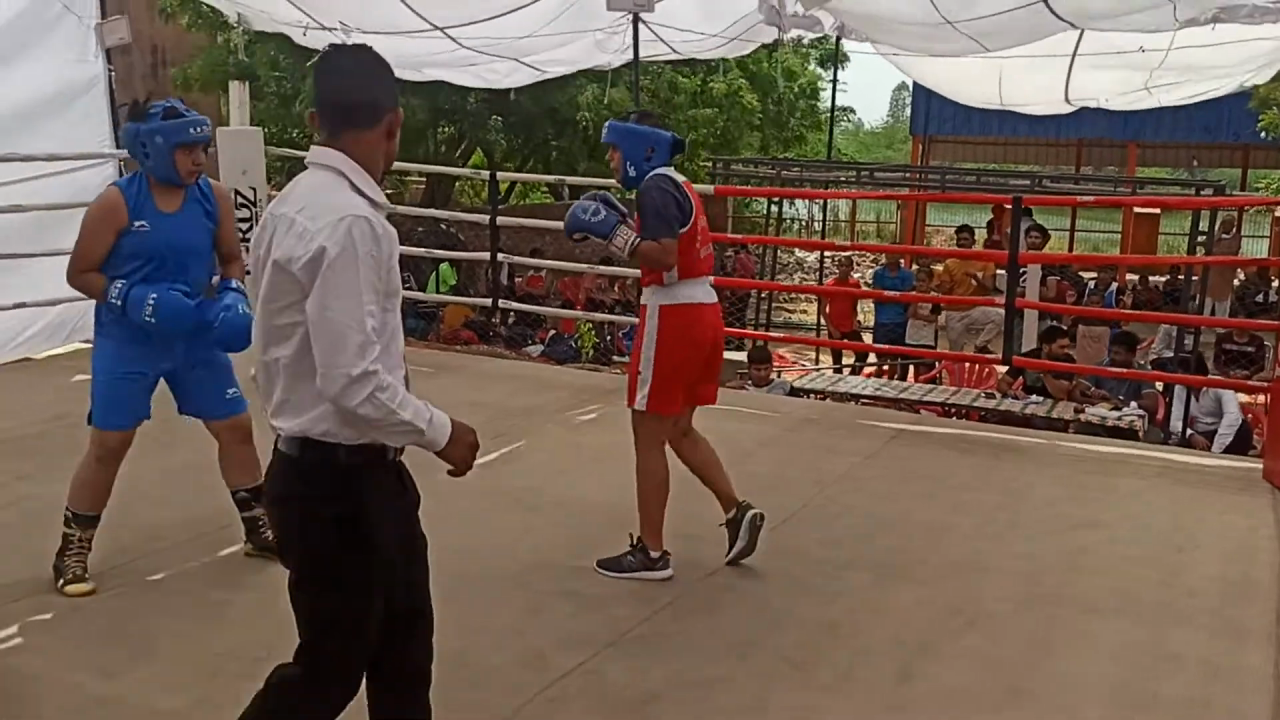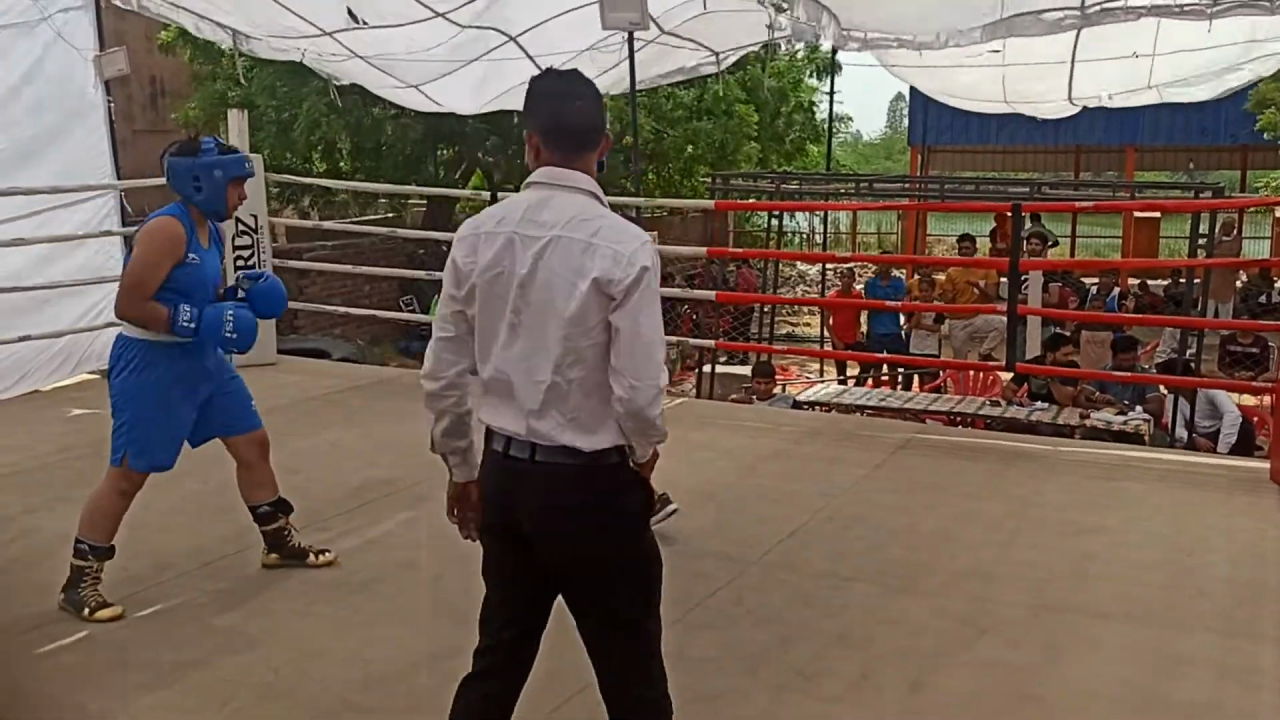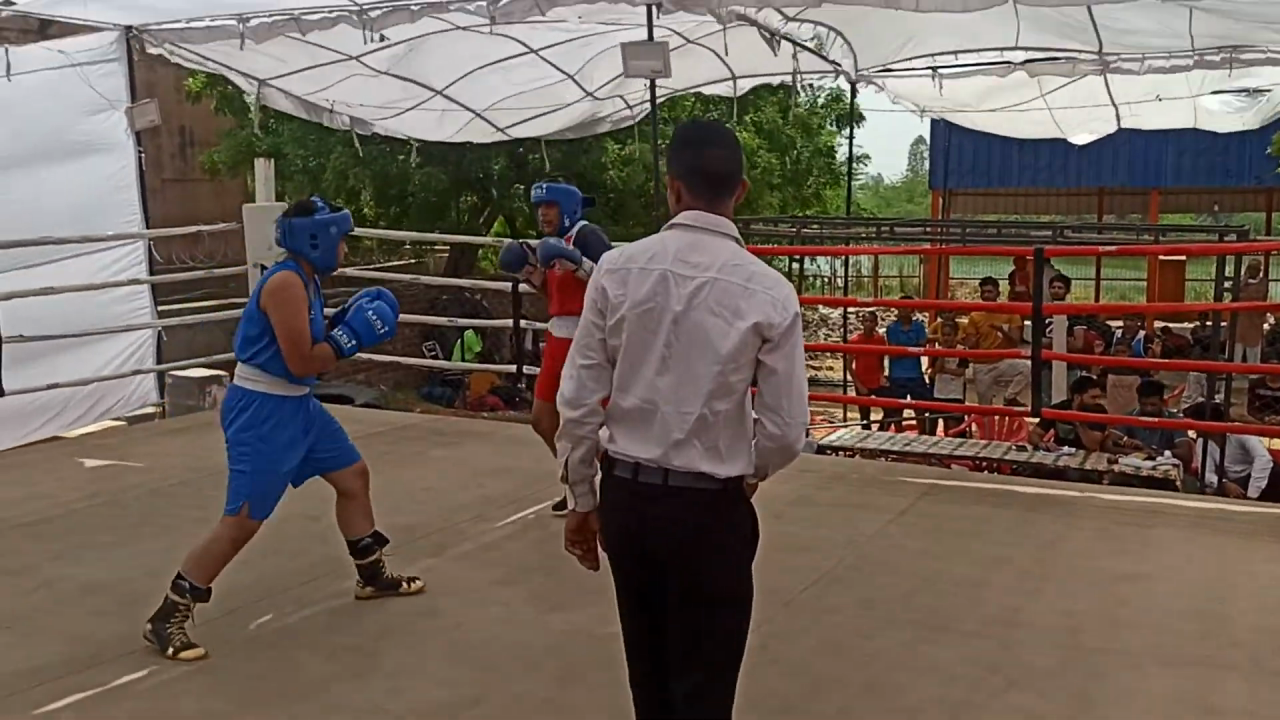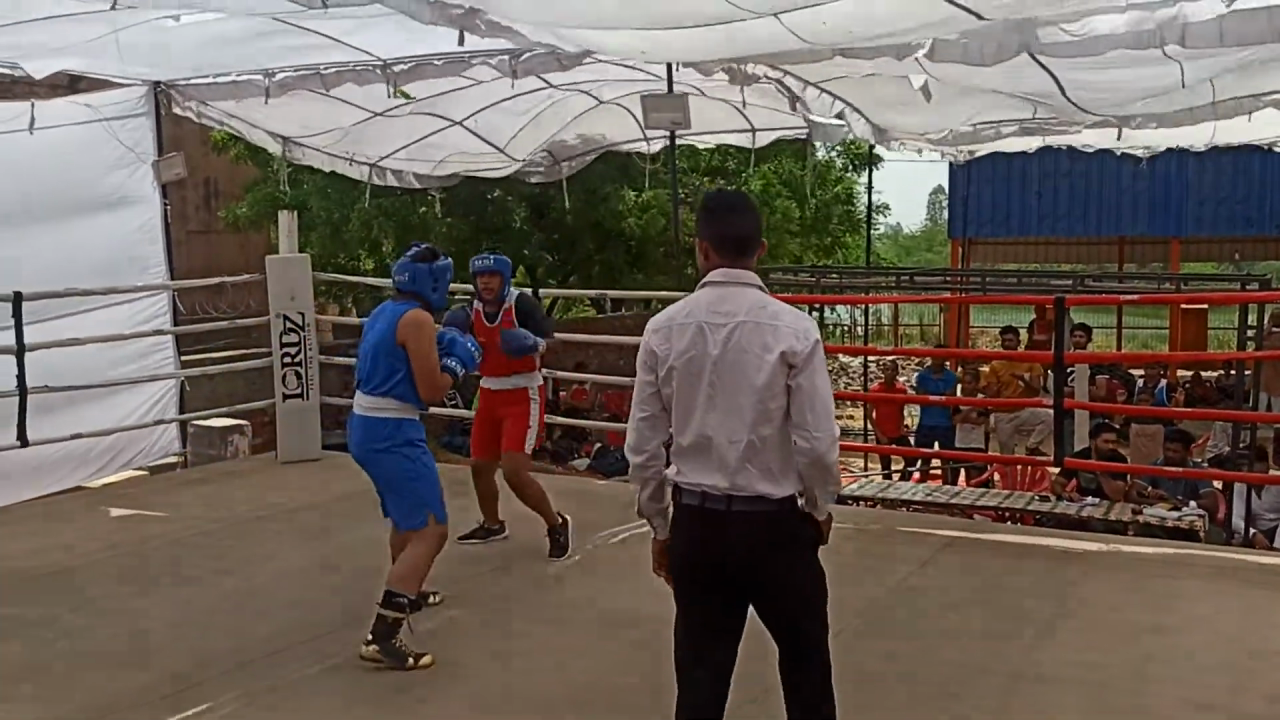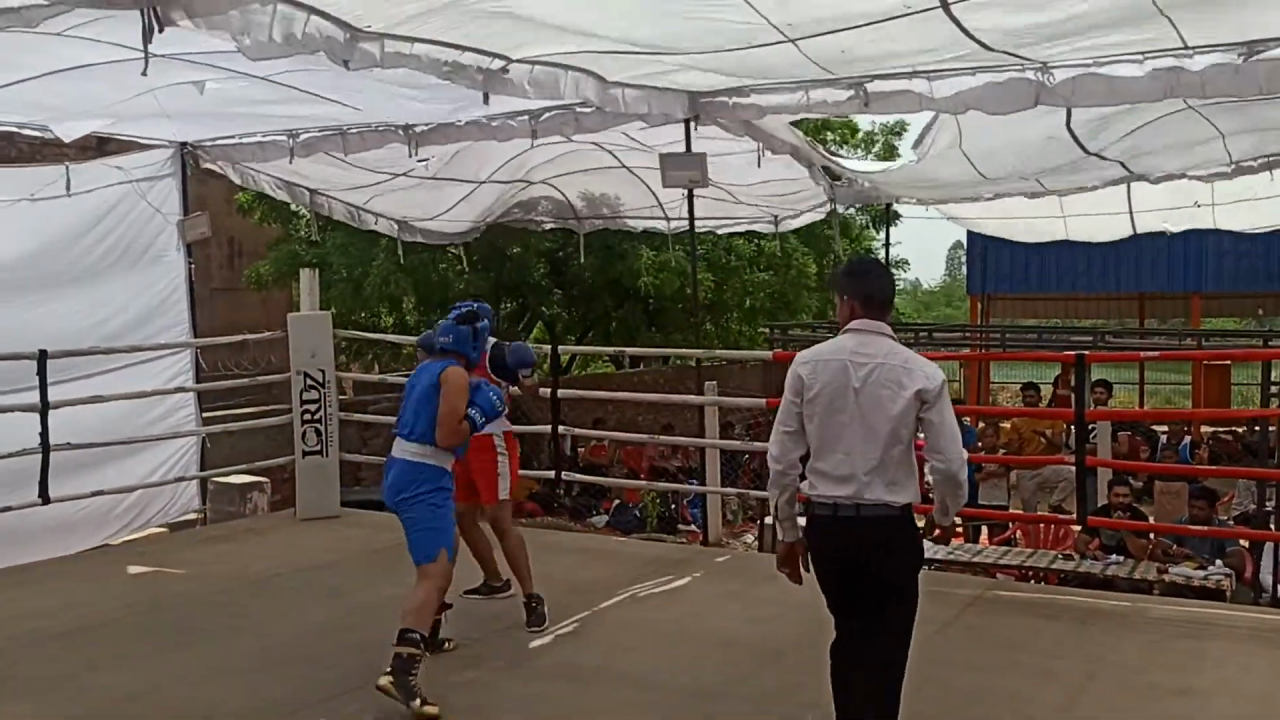
dt=0.7s
person 1, frame 1
left shoulder: (299, 204)
right shoulder: (349, 222)
right elbow: (355, 384)
right wrist: (440, 431)
left hip: (355, 473)
right hip: (337, 482)
left knee: (401, 650)
person 1, frame 2
left shoulder: (476, 235)
right shoulder: (624, 245)
left elbow: (442, 376)
right elbow: (640, 395)
left wrist: (459, 468)
right wrist: (643, 447)
left hip: (504, 473)
right hip: (591, 483)
left knee: (501, 646)
right knee: (631, 667)
person 1, frame 3
left shoulder: (618, 270)
right shoulder: (768, 292)
left elbow: (577, 402)
right elbow: (785, 429)
left wrist: (582, 499)
right wrist: (752, 471)
left hip: (626, 497)
right hip: (709, 509)
left knee: (648, 666)
person 1, frame 4
left shoulder: (664, 329)
right shoulder: (793, 328)
left elbow: (642, 446)
right elbow: (817, 443)
left wrist: (661, 526)
right wrist: (820, 508)
left hip: (695, 525)
right hip: (773, 524)
right knee: (806, 664)
person 1, frame 5
left shoulder: (808, 364)
right shoulder: (921, 373)
left elbow: (782, 459)
right elbow: (949, 464)
left wrist: (788, 532)
right wrist: (947, 517)
left hip: (826, 527)
right hip: (889, 530)
left knee: (849, 639)
right knee: (883, 662)
person 2, frame 1
left shoulder: (213, 197)
right shoulder: (116, 202)
left elbow: (231, 257)
right elbow: (79, 274)
left wrist: (232, 296)
right wrist: (131, 298)
left hip: (197, 336)
right hip: (127, 335)
left knee: (235, 428)
right knee: (109, 442)
left ankle: (259, 529)
right ankle: (72, 550)
person 2, frame 2
left shoulder: (210, 229)
right shoulder: (165, 230)
right elbow: (130, 306)
left wrist: (234, 302)
right wrist: (202, 321)
left hip: (202, 357)
right hip: (150, 362)
left knee: (253, 444)
right knee: (128, 474)
left ankle: (280, 543)
right ankle: (80, 583)
person 2, frame 3
left shoulder: (307, 280)
right shoulder: (285, 284)
right elbow: (301, 362)
left wrist: (346, 320)
right wrist: (354, 334)
left hip: (298, 404)
right hip: (260, 410)
left knee: (354, 477)
right knee: (242, 522)
left ankle: (373, 576)
right ankle: (167, 618)
person 2, frame 4
left shoulder: (384, 312)
right shoulder: (417, 320)
right elbow: (430, 392)
left wrist: (433, 349)
right wrist: (458, 360)
left hip: (366, 428)
right hip: (391, 435)
left knee: (408, 514)
right knee: (431, 532)
left ankle: (406, 592)
right ankle: (383, 637)
person 2, frame 5
left shoulder: (428, 368)
right shoulder: (456, 375)
right elbow: (447, 438)
right wrist: (478, 412)
left hip: (404, 474)
right hip: (422, 481)
left knee: (445, 547)
right knee: (436, 574)
left ankle: (425, 634)
right ankle: (400, 673)
person 3, frame 1
left shoulder: (654, 186)
right shoulder: (676, 185)
left elbow: (664, 257)
left wrist: (611, 232)
right wrist: (620, 220)
left hip: (674, 316)
right hip: (702, 313)
left knee: (649, 436)
right knee: (680, 431)
left ankle: (651, 551)
right ankle: (737, 510)
person 3, frame 2
left shoulder: (580, 202)
right shoulder: (583, 201)
left elbow: (600, 259)
left wrist: (544, 246)
right wrist: (540, 240)
left hip: (594, 321)
right hip: (605, 321)
left knee: (567, 423)
right knee: (603, 420)
right ankle: (651, 497)
person 3, frame 3
left shoulder: (587, 234)
right shoulder: (555, 240)
left wrist: (579, 266)
right wrist: (527, 270)
right hip: (560, 341)
right knee: (541, 419)
person 3, frame 4
left shoulder: (522, 303)
right shoulder: (473, 310)
left elbow: (550, 342)
left wrist: (535, 346)
left hip: (523, 395)
right hip: (489, 395)
left knee: (515, 473)
right knee: (480, 466)
left ankle: (557, 523)
right ankle: (492, 524)
person 3, frame 5
left shoulder: (497, 352)
left wrist: (524, 372)
left hip: (494, 441)
right hip: (469, 443)
left knee: (501, 521)
right knee: (464, 518)
left ankle: (532, 598)
right ankle: (495, 581)
